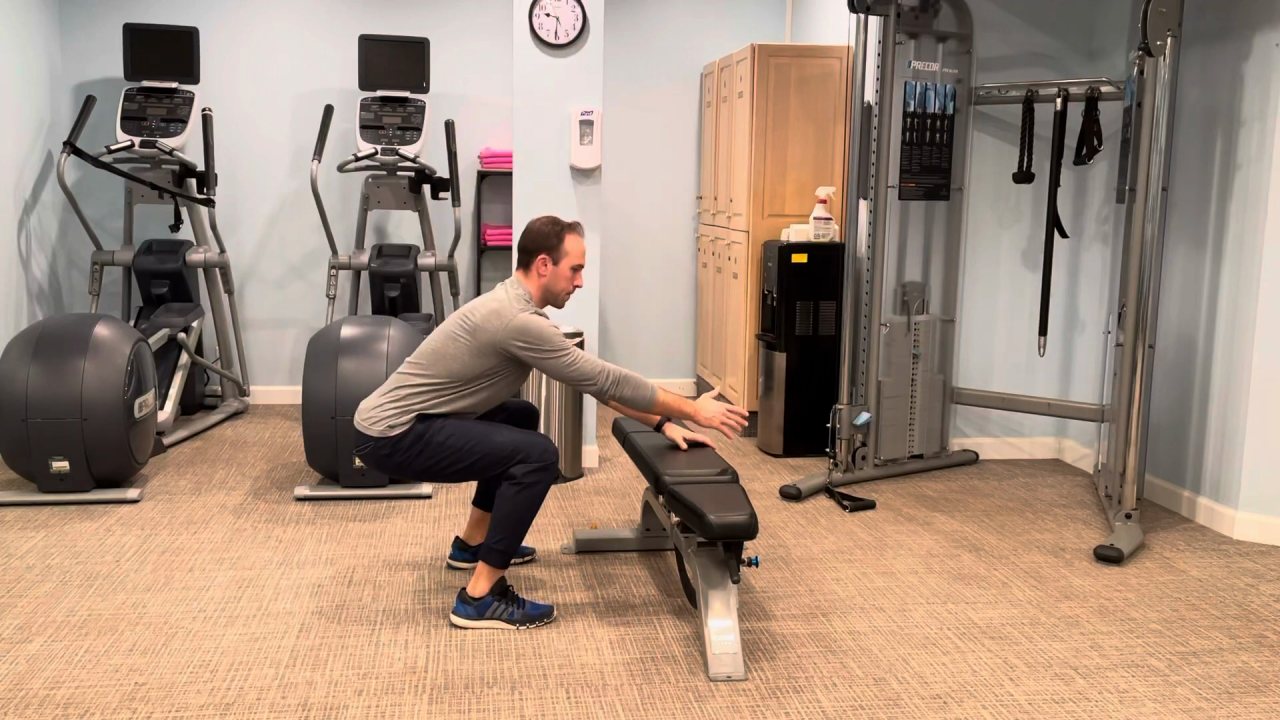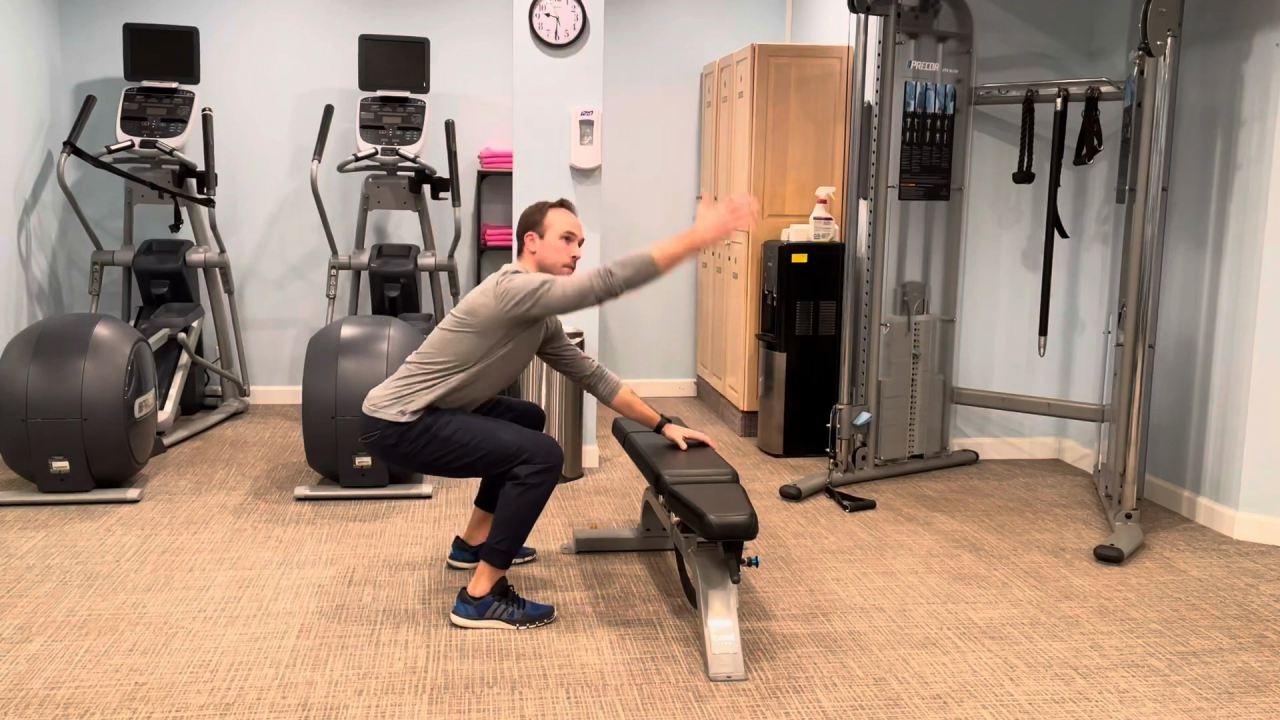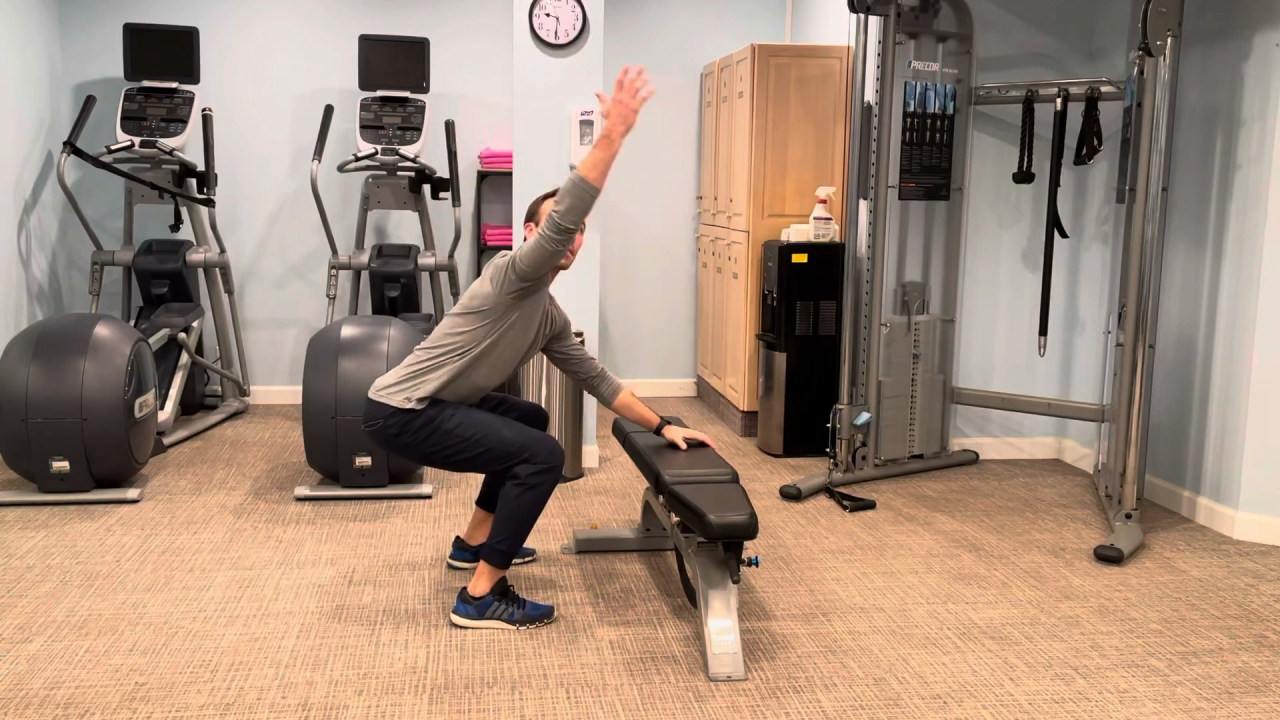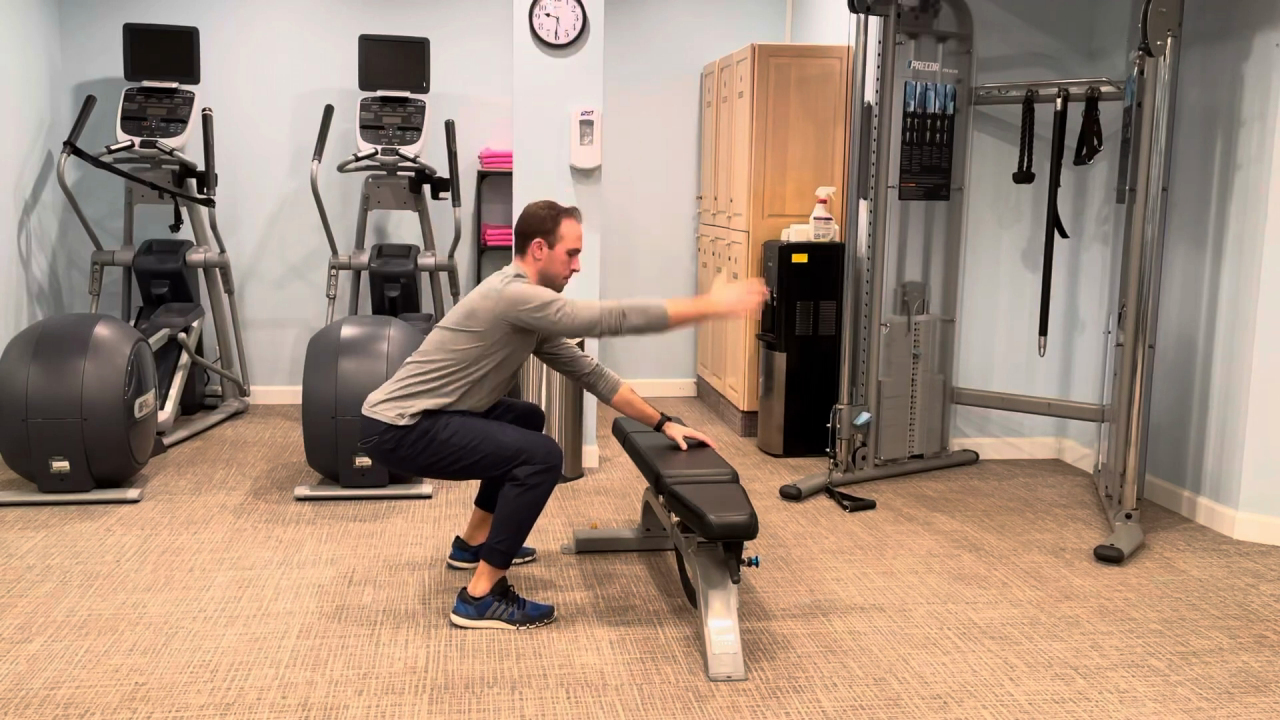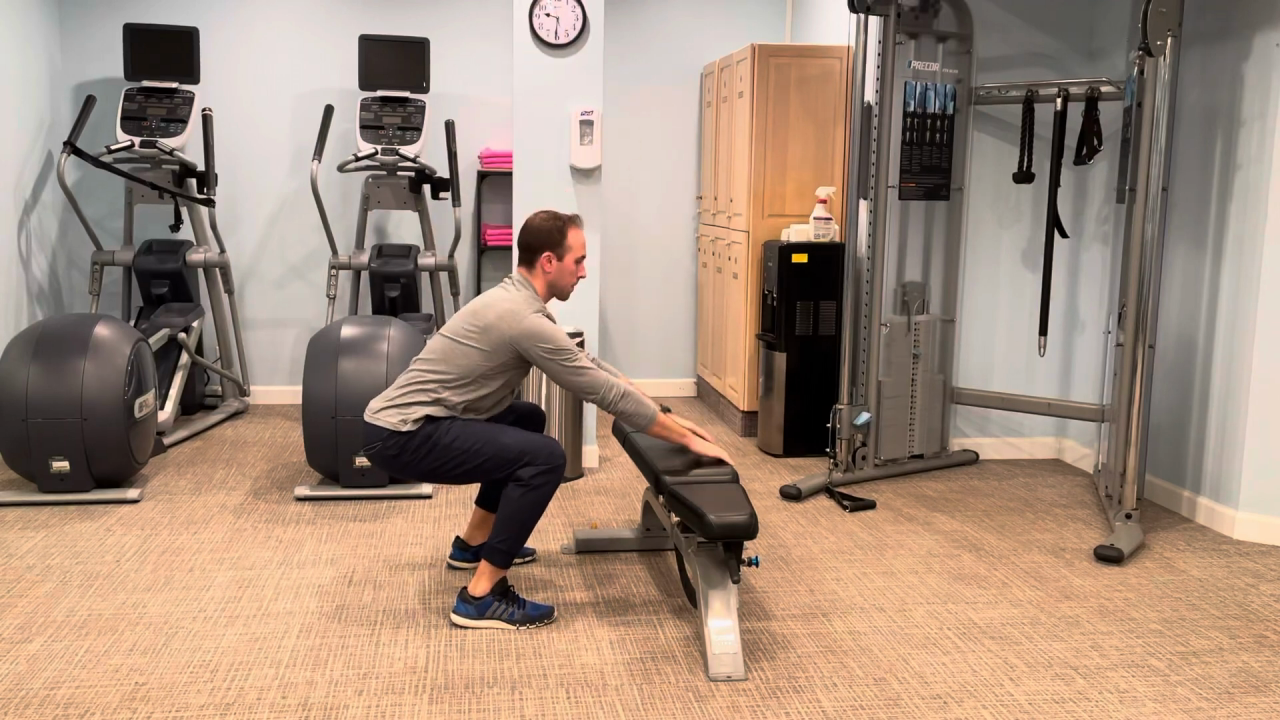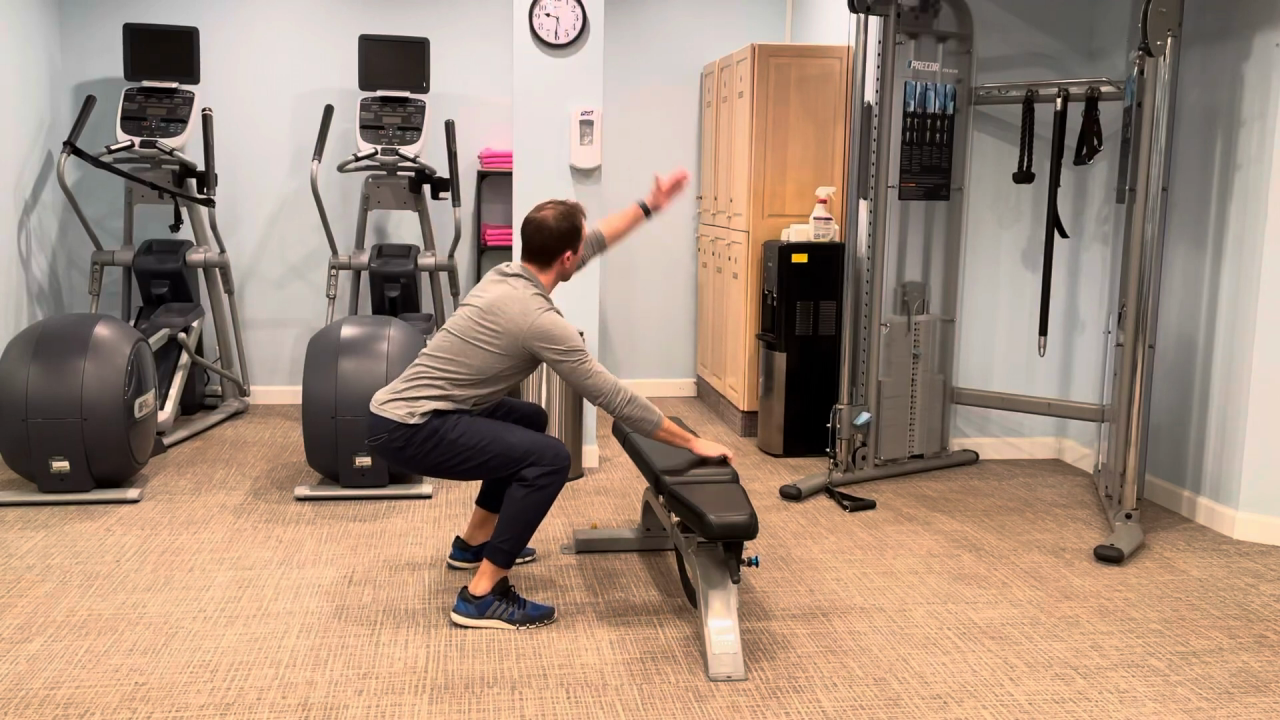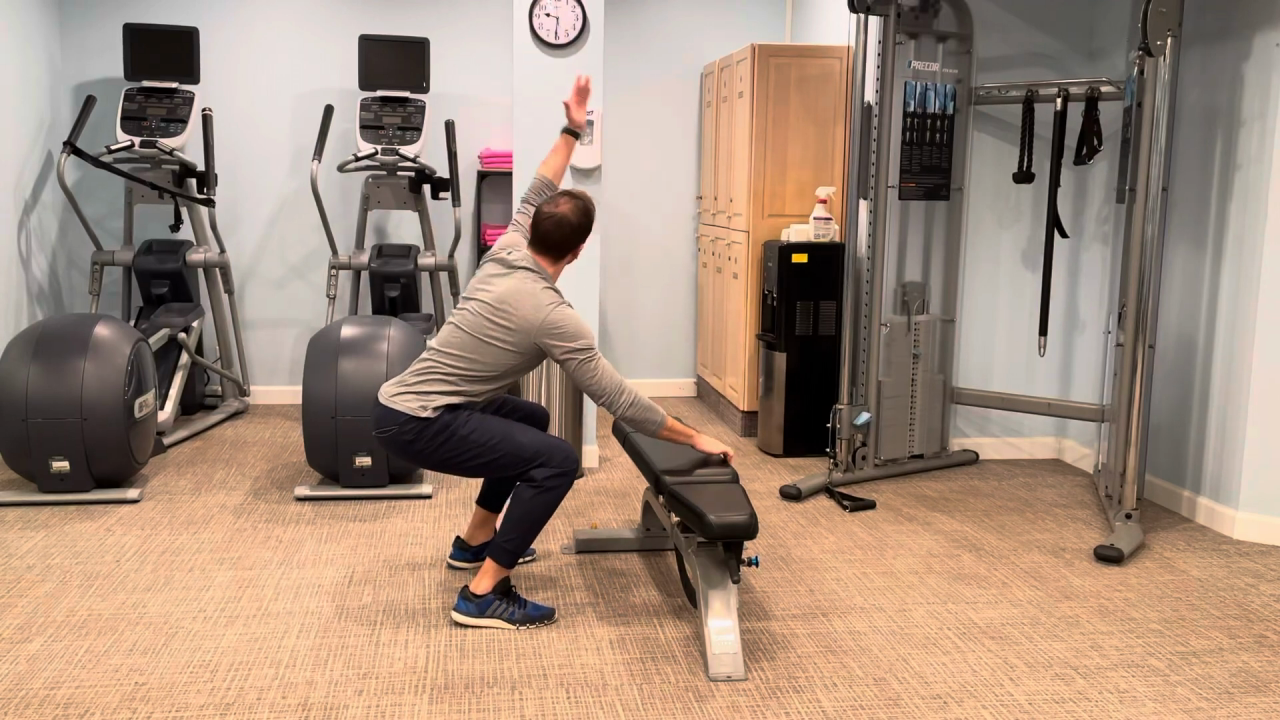
dt=0.4s
person 1, frame 1
left shoulder: (517, 310)
right shoulder: (517, 322)
left elbow: (591, 378)
right elbow: (605, 379)
left wrist: (663, 422)
right wrist: (693, 410)
left hip: (404, 419)
right hip: (390, 436)
left knee: (521, 419)
right knee: (536, 455)
left ankle: (473, 542)
right ankle: (480, 597)
person 1, frame 2
left shoulder: (539, 319)
right shoulder: (517, 291)
left elbow: (595, 376)
right elbow: (607, 283)
left wrist: (663, 424)
right wrist: (699, 236)
left hip: (425, 419)
right hip: (396, 426)
left knee: (527, 421)
right knee: (540, 457)
left ankle: (475, 544)
right ankle: (481, 597)
person 1, frame 3
left shoulder: (547, 313)
right shoulder: (510, 276)
left elbow: (595, 377)
right elbow: (562, 221)
left wrist: (661, 425)
right wrist: (612, 134)
left hip: (431, 403)
right hip: (400, 412)
left knee: (528, 421)
right knee: (541, 455)
left ankle: (475, 542)
right ankle: (481, 597)
person 1, frame 4
left shoulder: (525, 302)
right shoulder: (515, 295)
left elbow: (589, 371)
right elbow: (616, 319)
left wrist: (662, 423)
right wrist: (711, 306)
left hip: (412, 417)
right hip: (397, 430)
left knee: (526, 421)
right knee: (540, 457)
left ankle: (474, 543)
right ankle: (481, 597)
person 1, frame 5
left shoulder: (517, 301)
right shoulder: (524, 320)
left elbow: (592, 371)
right elbow: (607, 392)
left wrist: (668, 416)
right wrist: (687, 438)
left hip: (406, 421)
right hip: (399, 437)
left knee: (527, 420)
right knee: (543, 457)
left ankle: (474, 542)
right ankle: (481, 597)
person 1, frame 6
left shoulder: (506, 277)
right shoulder: (541, 322)
left elbow: (582, 246)
right elbow: (615, 398)
left wrist: (648, 208)
right wrist: (692, 441)
left hip: (404, 415)
right hip: (407, 429)
left knee: (529, 422)
right knee: (548, 459)
left ankle: (475, 543)
right ankle: (481, 598)
person 1, frame 7
left shoulder: (501, 257)
right shoulder: (549, 315)
left elbow: (537, 198)
right elbow: (618, 398)
left wrist: (571, 132)
right wrist: (694, 438)
left hip: (409, 403)
right hip: (414, 423)
left knee: (530, 420)
right knee: (556, 460)
left ankle: (476, 541)
right ankle: (482, 595)
